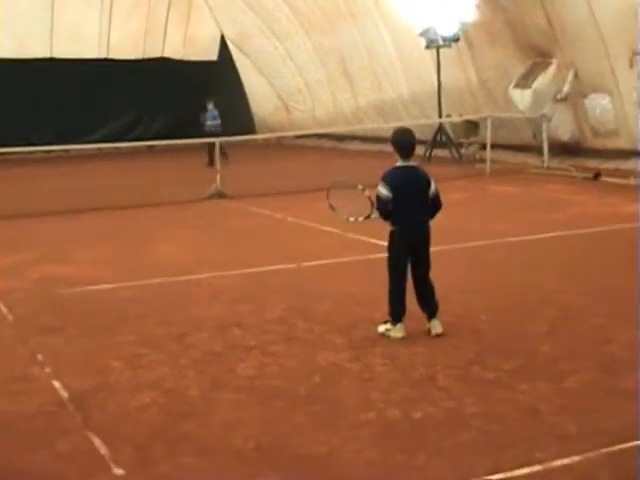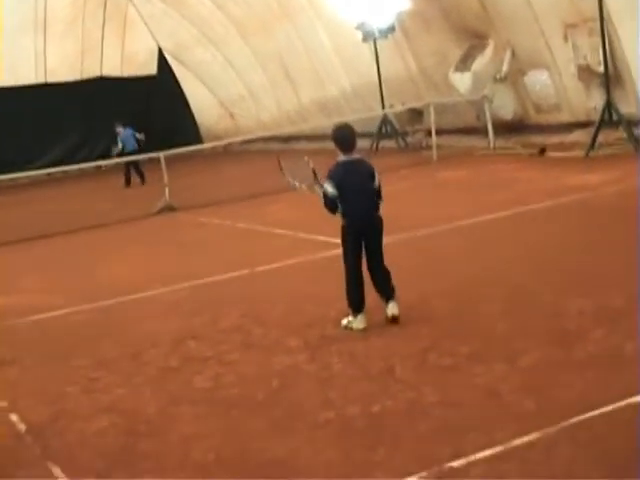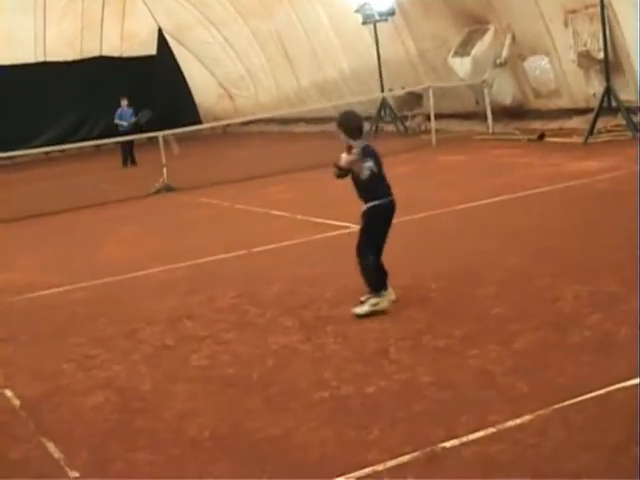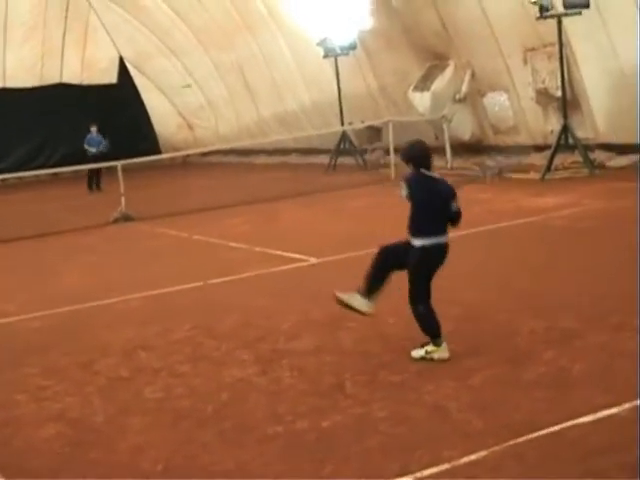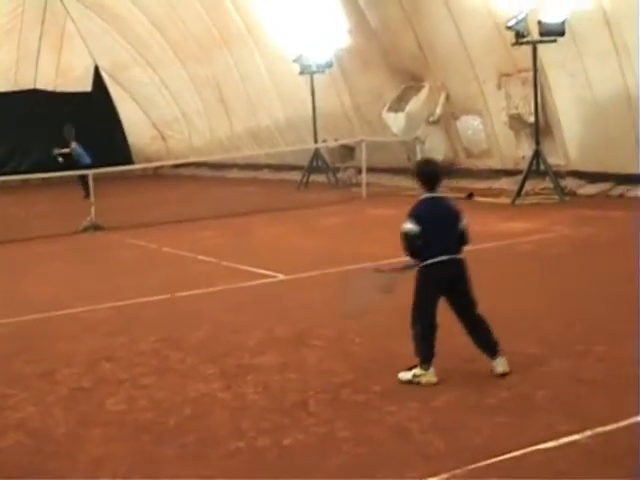
dt=1s
person 1, frame 1
left shoulder: (389, 177)
right shoulder: (424, 176)
left elbow: (383, 208)
right elbow: (436, 204)
left wrist: (393, 219)
left hip: (400, 234)
right hip: (421, 233)
left knee: (397, 278)
right knee: (422, 276)
left ankle: (396, 324)
right ankle: (433, 320)
person 1, frame 2
left shoulder: (335, 173)
right shoulder: (368, 167)
left elbow: (331, 205)
right elbow: (378, 194)
left hip: (352, 225)
right hip: (373, 221)
left knee: (353, 269)
right knee: (377, 264)
left ankle: (357, 315)
right ankle: (391, 302)
person 1, frame 3
left shoulder: (368, 153)
right shoulder: (352, 152)
left elbow: (369, 180)
right elbow: (338, 172)
left wrist: (356, 167)
right wrist: (343, 164)
left hip: (380, 206)
right hip: (374, 206)
left knee: (366, 250)
right knee: (368, 250)
left ankle: (378, 296)
right ankle: (382, 290)
person 1, frame 4
left shoulder: (413, 181)
right shoulder: (446, 189)
left elbow: (407, 194)
right elbow: (454, 219)
left hip: (424, 249)
right hip: (437, 246)
left knee: (418, 297)
right knee: (385, 255)
left ankle: (437, 345)
right ankle: (363, 298)
person 1, frame 5
left shoulder: (417, 211)
right shoulder: (450, 207)
left elbow: (411, 246)
right elbow: (463, 238)
left wrist: (421, 255)
left hip: (430, 269)
right hip: (456, 265)
left knee: (422, 318)
right knee: (469, 313)
left ankle: (425, 369)
right ankle: (497, 358)
